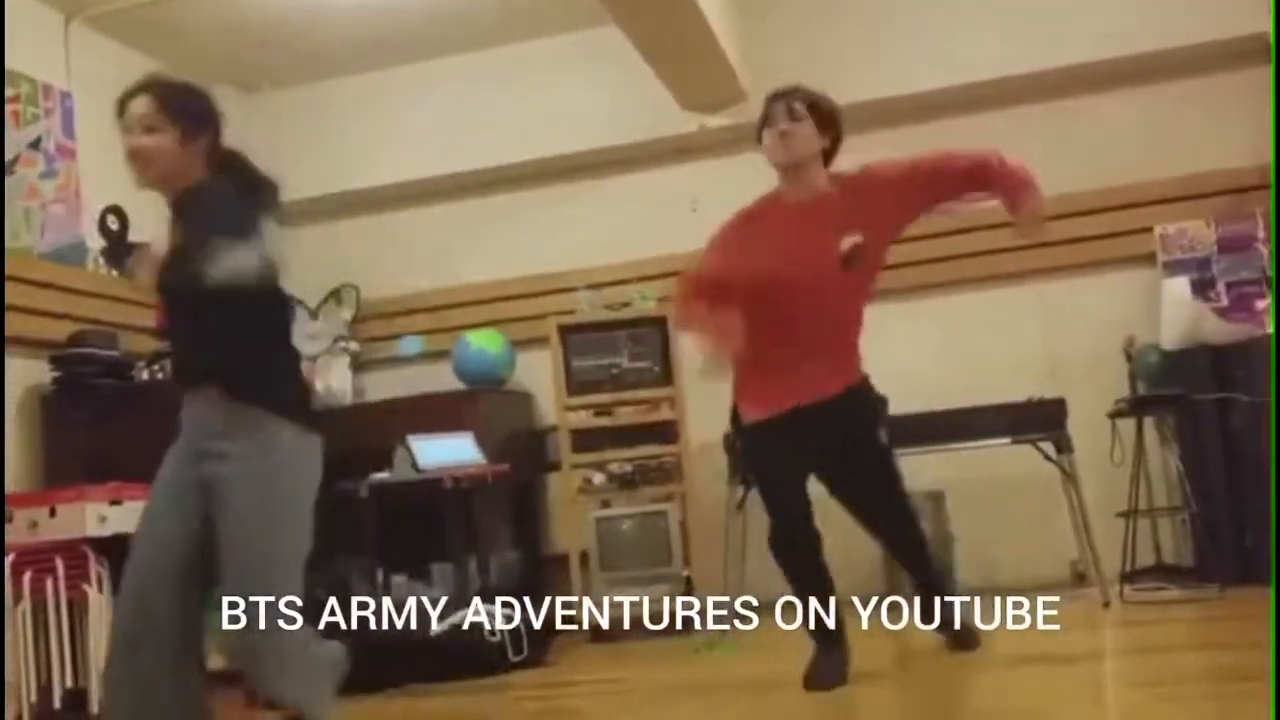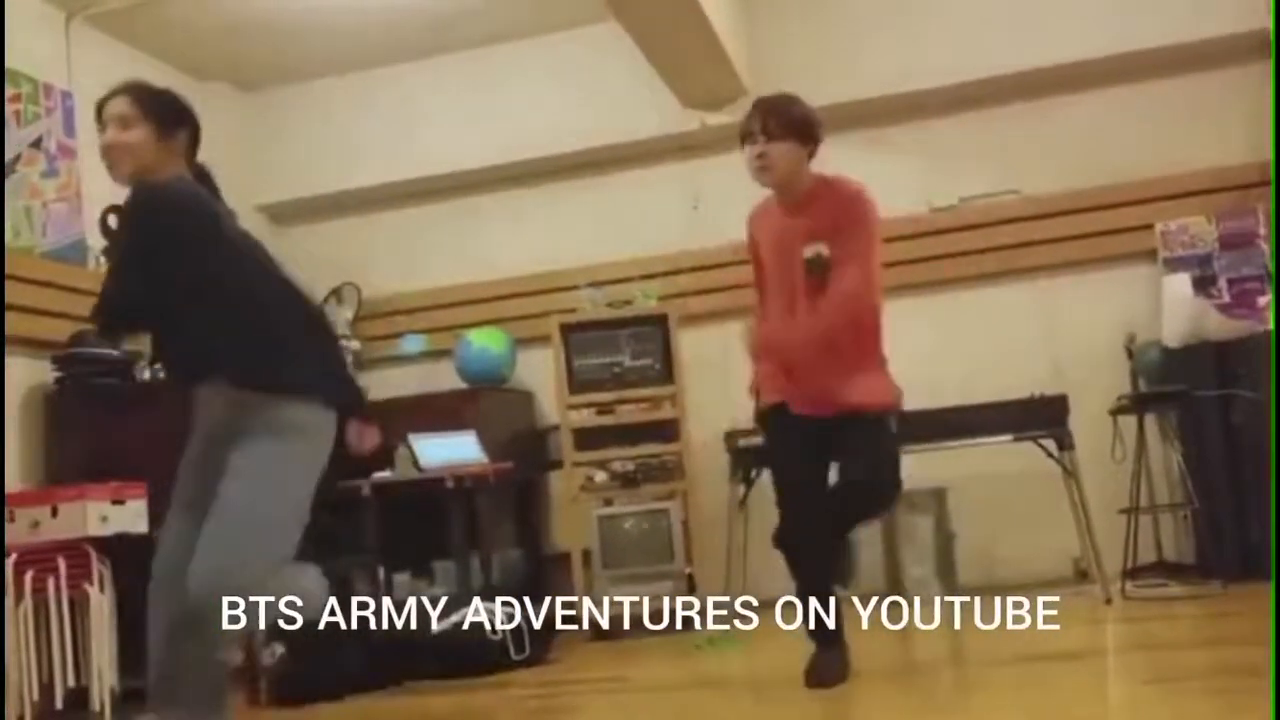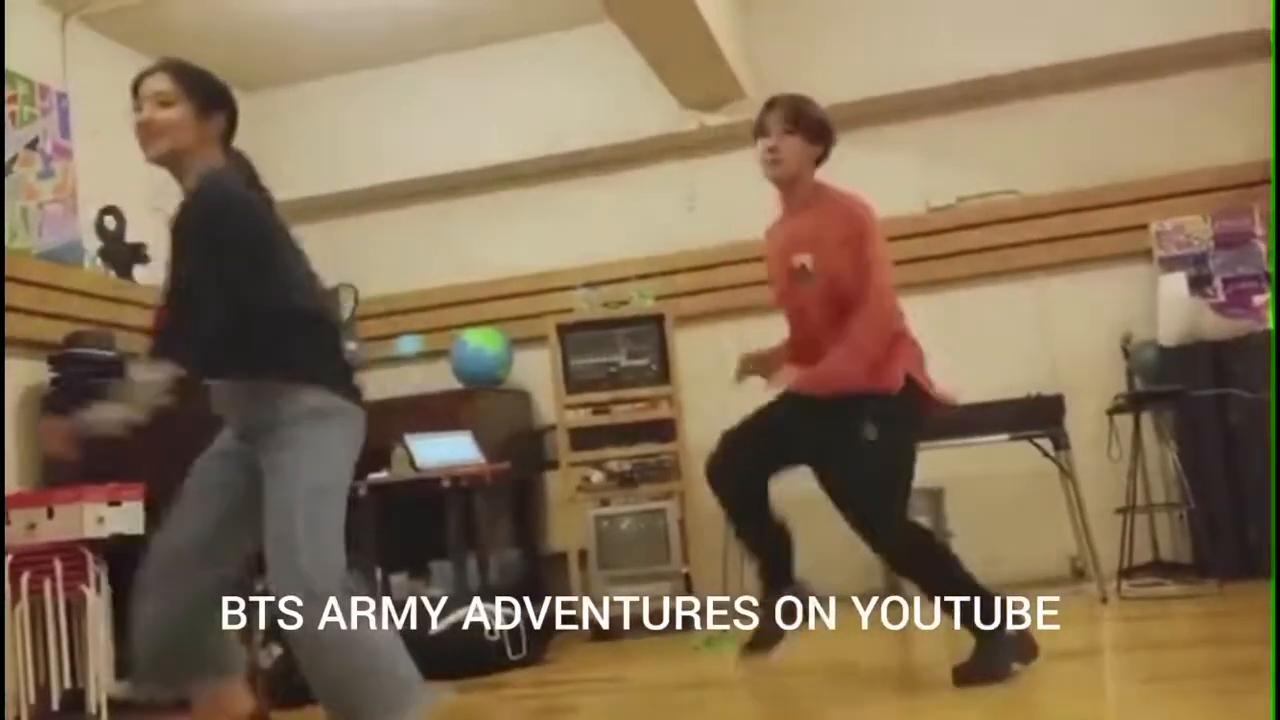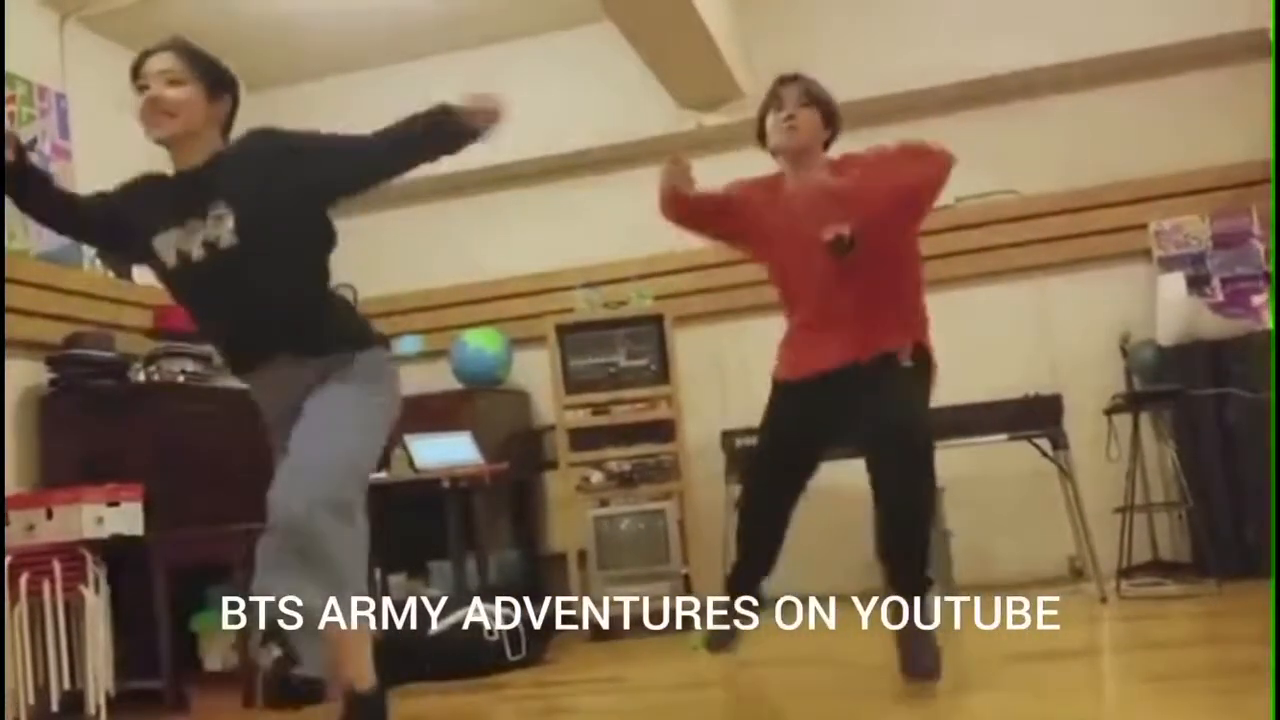
dt=0.3s
person 1, frame 1
left shoulder: (214, 207)
right shoulder: (197, 211)
left elbow: (252, 265)
left wrist: (178, 267)
left hip: (265, 427)
right hip: (204, 423)
left knee: (257, 624)
right knee: (145, 604)
person 1, frame 2
left shoulder: (153, 210)
right shoulder: (192, 215)
left elbow: (115, 317)
right elbow: (303, 314)
right wrist: (351, 407)
left hip: (280, 416)
right hip: (225, 417)
left knee: (215, 590)
right knee: (175, 597)
person 1, frame 3
left shoulder: (217, 206)
right shoulder: (236, 202)
left elbow: (178, 333)
right elbow: (308, 303)
left hip: (305, 406)
right hip: (253, 414)
left knee: (308, 592)
right knee: (169, 591)
person 1, frame 4
left shoulder: (273, 159)
right shoulder: (146, 205)
left elbow: (379, 153)
right elbow: (69, 215)
left wrist: (457, 120)
left hip: (349, 373)
right hip: (277, 397)
left knee: (301, 513)
right knee: (309, 553)
person 2, frame 1
left shoulder: (873, 190)
right shoulder: (748, 230)
left elbow: (956, 168)
right elbow: (691, 295)
left wrist: (1013, 183)
right wrist: (718, 327)
left hip: (840, 389)
right hip: (768, 404)
left knee: (885, 508)
right knee: (790, 527)
left ankle: (935, 601)
right ankle: (829, 639)
person 2, frame 2
left shoulder: (847, 202)
right shoulder: (761, 222)
left elbow: (860, 291)
left wrist: (794, 340)
right wrist: (766, 340)
left hip: (856, 386)
right hip: (787, 391)
left knee: (873, 489)
right knee: (800, 524)
left ankle: (824, 547)
right ankle: (826, 638)
person 2, frame 3
left shoulder: (849, 216)
right shoulder: (778, 234)
left elbow: (879, 313)
left wrist: (815, 371)
right wrist: (775, 358)
left hip: (875, 388)
right hip: (817, 391)
left knee: (882, 523)
right knee: (730, 468)
left ankle: (997, 631)
right ankle: (784, 593)
person 2, frame 4
left shoulder: (871, 173)
right shoulder: (758, 201)
left elbow: (935, 163)
right elbow: (695, 211)
left wrist: (844, 193)
right wrist: (678, 190)
left hip: (887, 356)
right hip: (808, 365)
left knee: (903, 453)
right knee: (763, 492)
left ankle: (911, 616)
right ankle: (743, 597)
